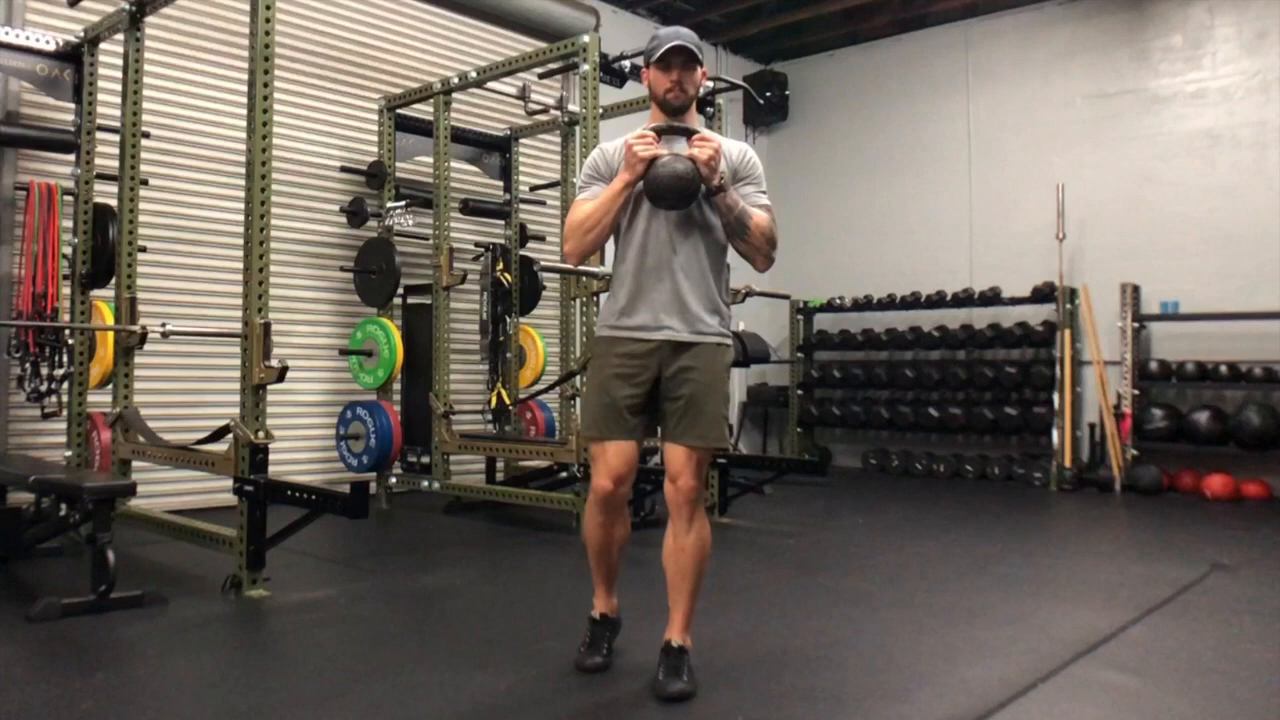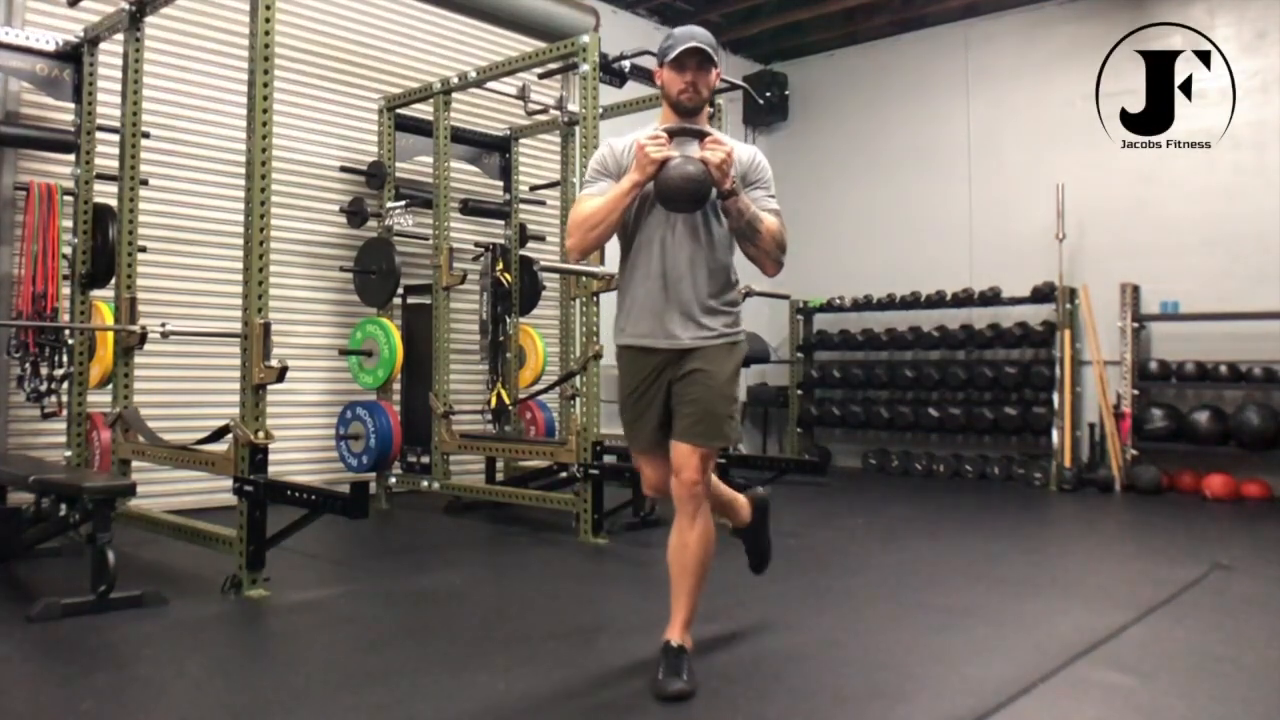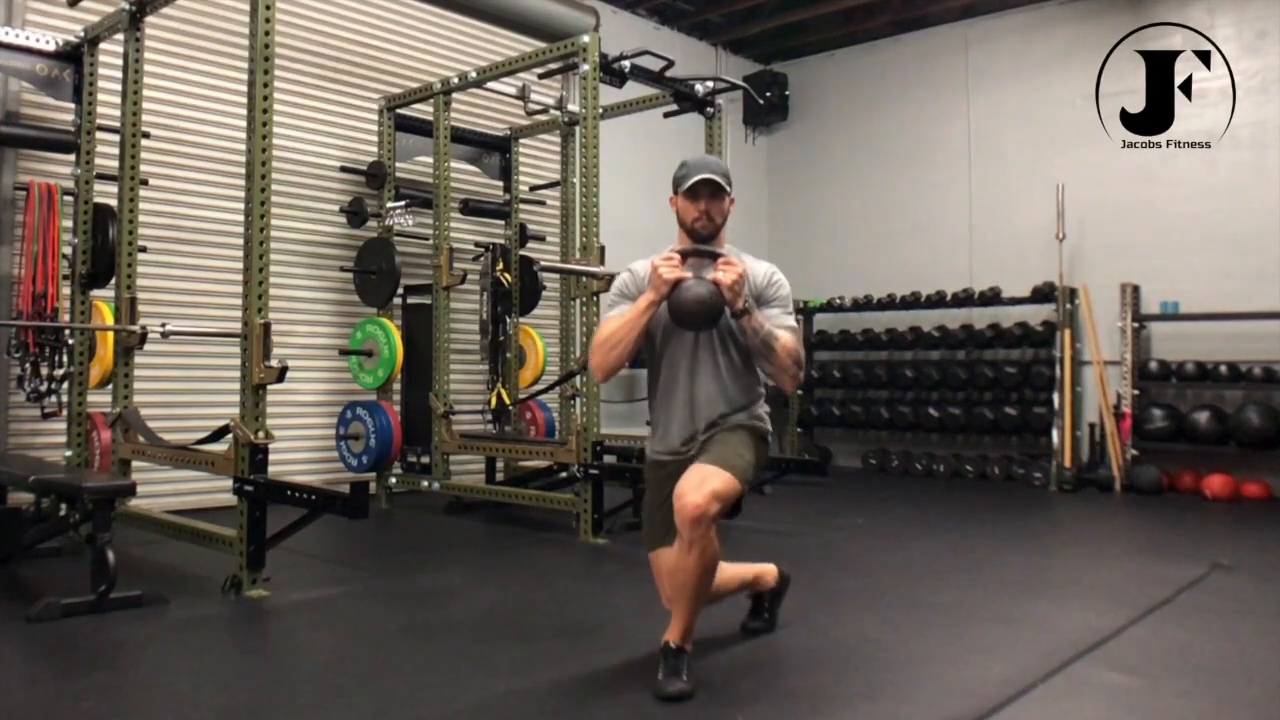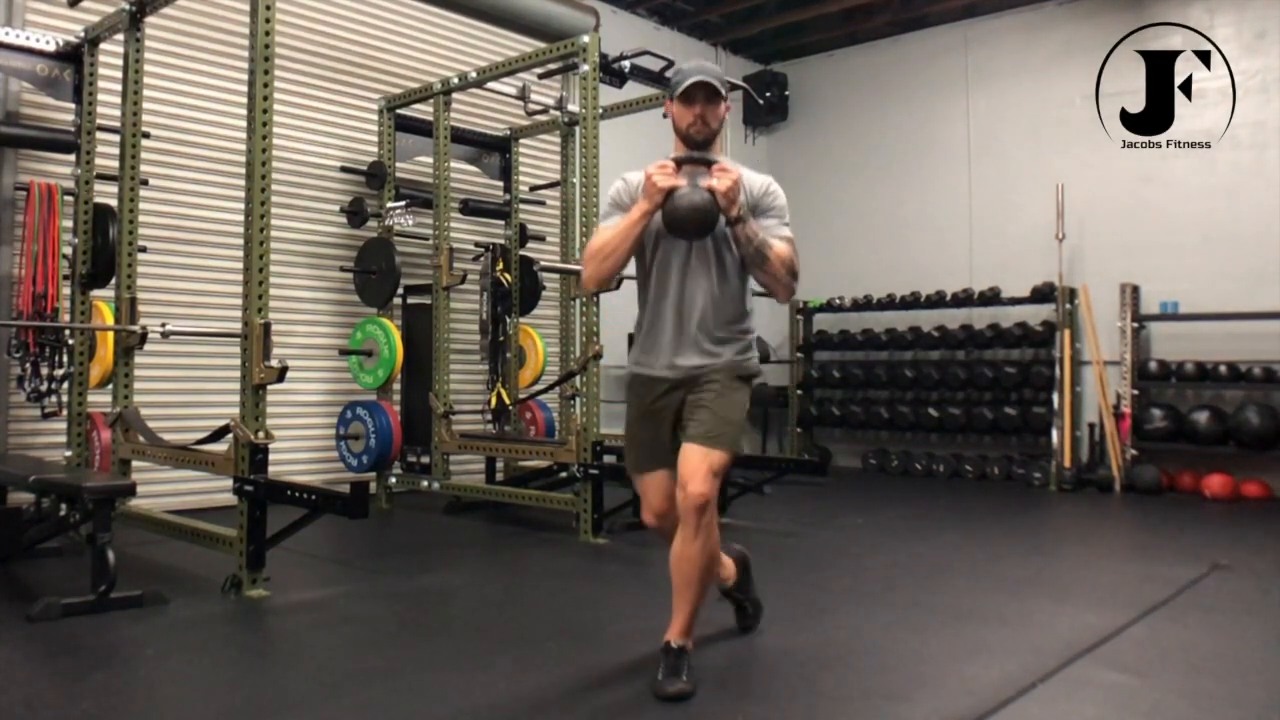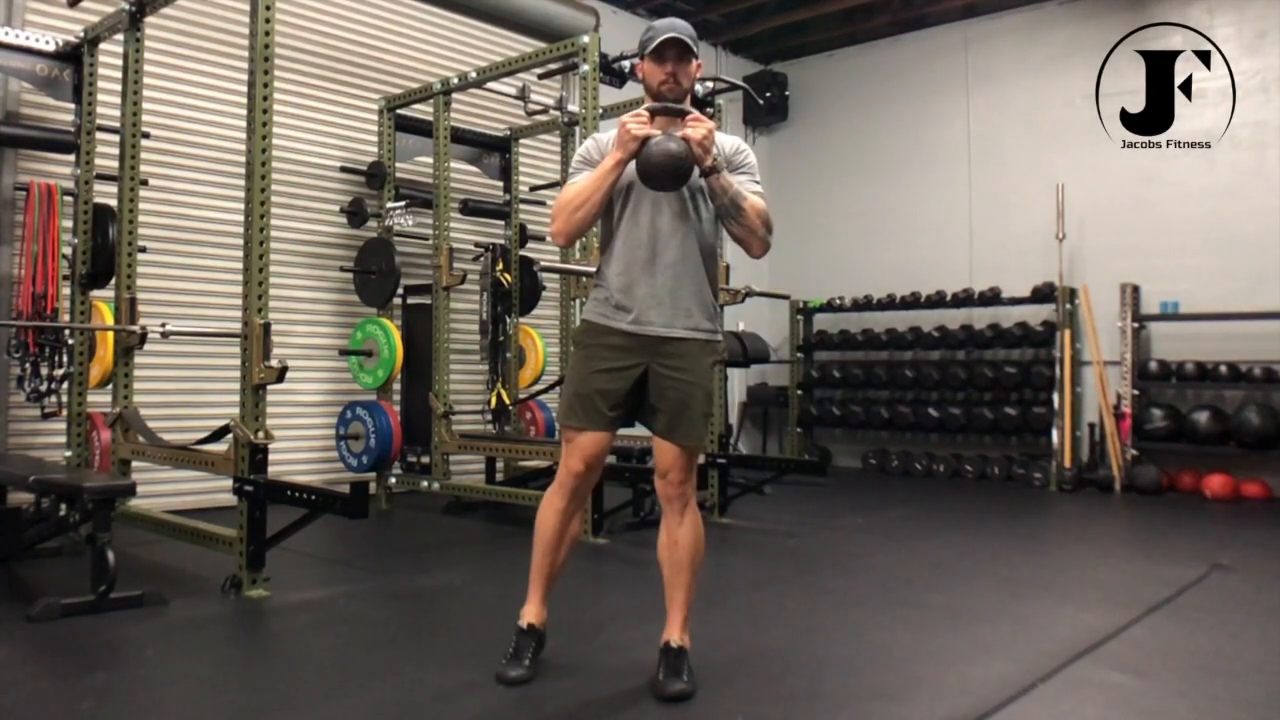
dt=1s
person 1, frame 1
left shoulder: (735, 156)
right shoulder: (610, 155)
left elbow: (764, 253)
right elbow: (574, 248)
left wrist: (715, 185)
right wrist: (629, 178)
left hip: (698, 342)
right hip: (623, 338)
left knee: (685, 492)
right knee: (609, 483)
left ankle: (677, 642)
right ankle: (604, 611)
person 1, frame 2
left shoulder: (744, 159)
right shoulder: (618, 152)
left elbow: (773, 260)
right elbow: (577, 243)
left wrist: (728, 188)
right wrist: (638, 177)
left hip: (709, 341)
right hip: (641, 340)
left knee: (688, 483)
right knee: (658, 483)
left ankle: (677, 643)
right ankle: (745, 512)
person 1, frame 3
left shoulder: (763, 278)
right shoulder: (639, 278)
left elbow: (791, 377)
right elbow: (600, 367)
left wrist: (741, 306)
right wrist: (653, 295)
left hip: (735, 430)
right hip: (669, 446)
left knee: (693, 505)
right knee: (683, 592)
left ankle: (676, 647)
right ankle: (766, 578)
person 1, frame 4
left shoulder: (758, 189)
right shoulder: (633, 186)
left elbow: (784, 286)
right elbow: (593, 277)
left wrist: (735, 213)
right wrist: (646, 207)
left hip: (721, 368)
right hip: (652, 370)
left knee: (695, 495)
right knee: (658, 512)
left ankle: (677, 643)
right ankle: (729, 570)
person 1, frame 5
left shoulder: (729, 149)
right shoulder: (604, 144)
left elbow: (758, 241)
right elbow: (562, 229)
left wrist: (708, 164)
right wrist: (620, 156)
left hip: (687, 339)
right hip: (608, 330)
left knee: (676, 486)
right knee: (575, 472)
left ankle: (676, 641)
right ankle: (532, 622)
